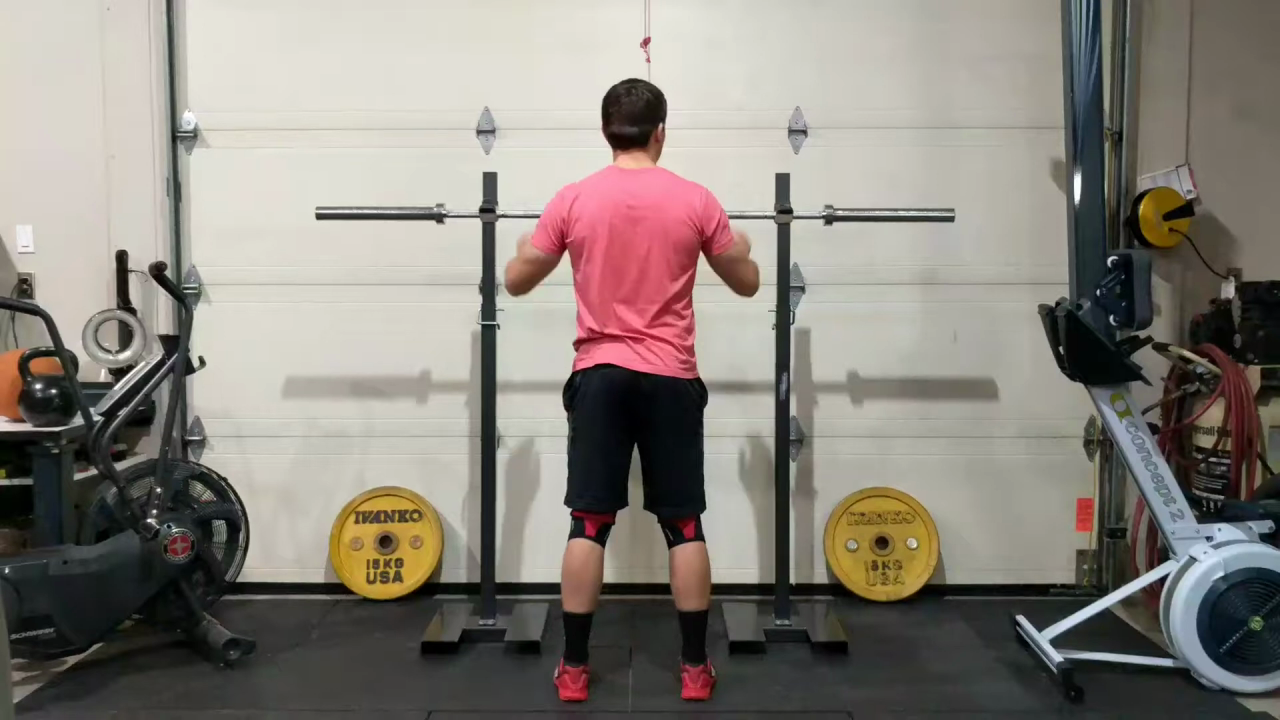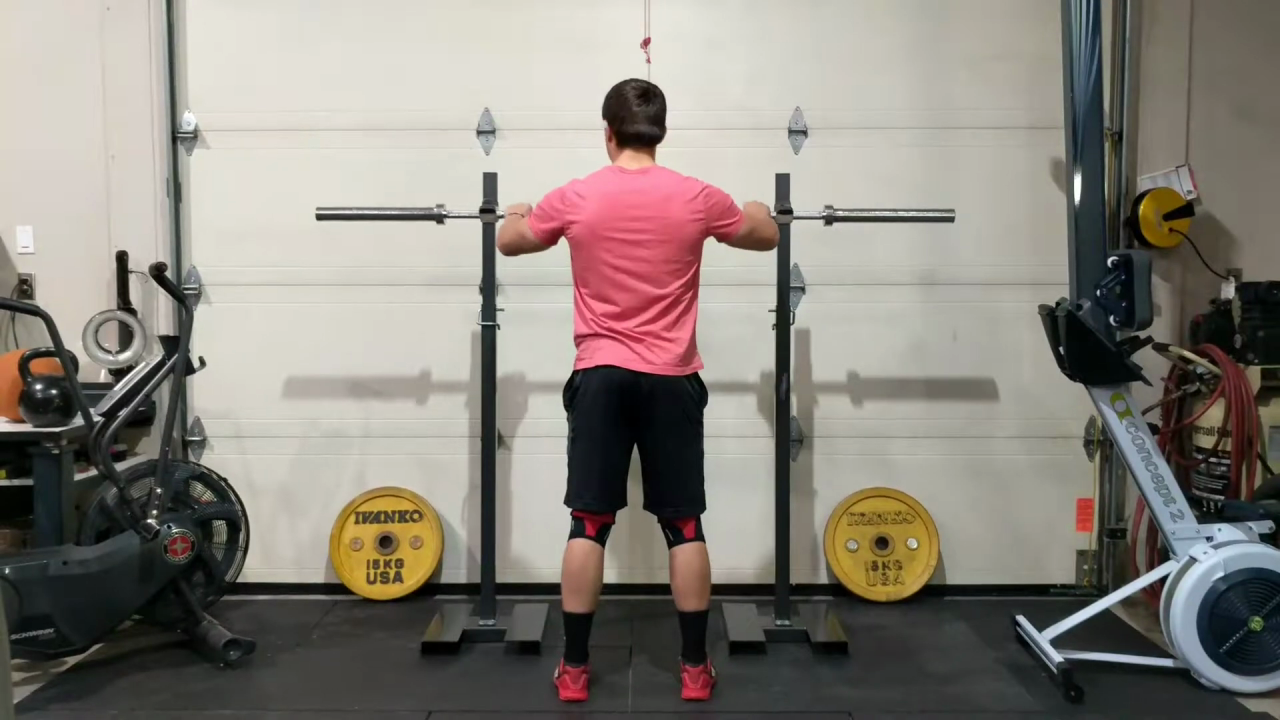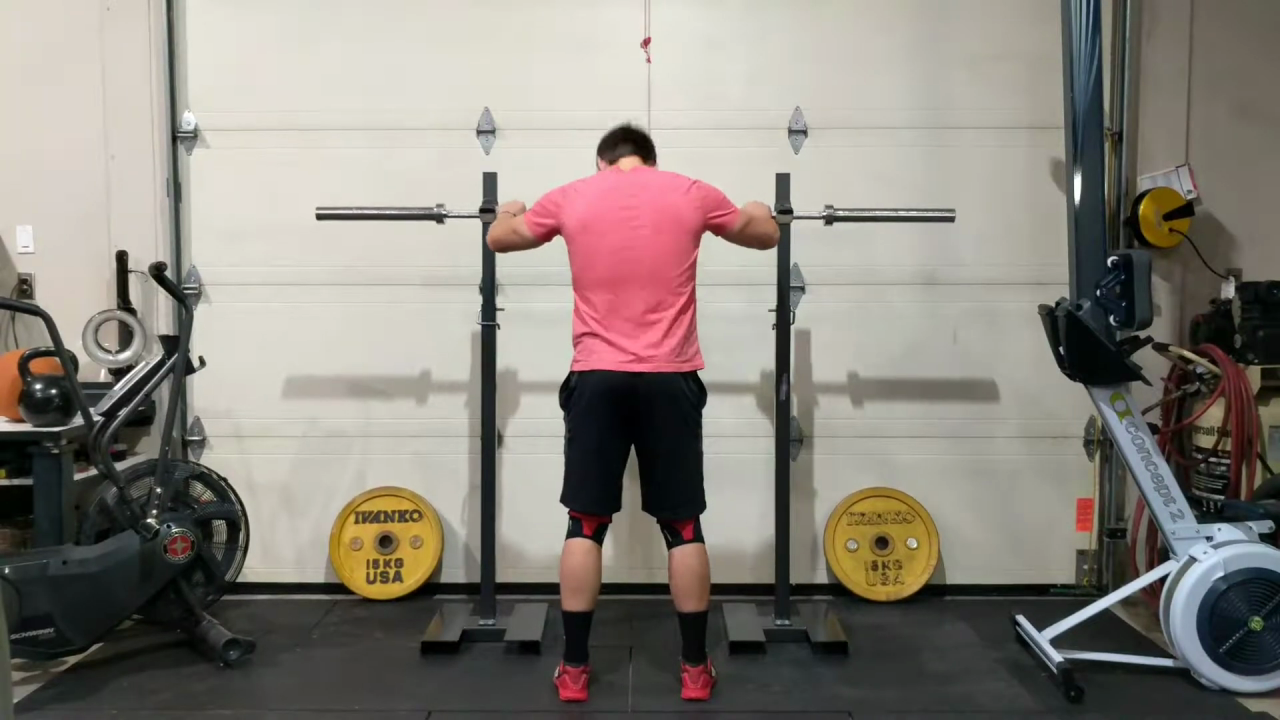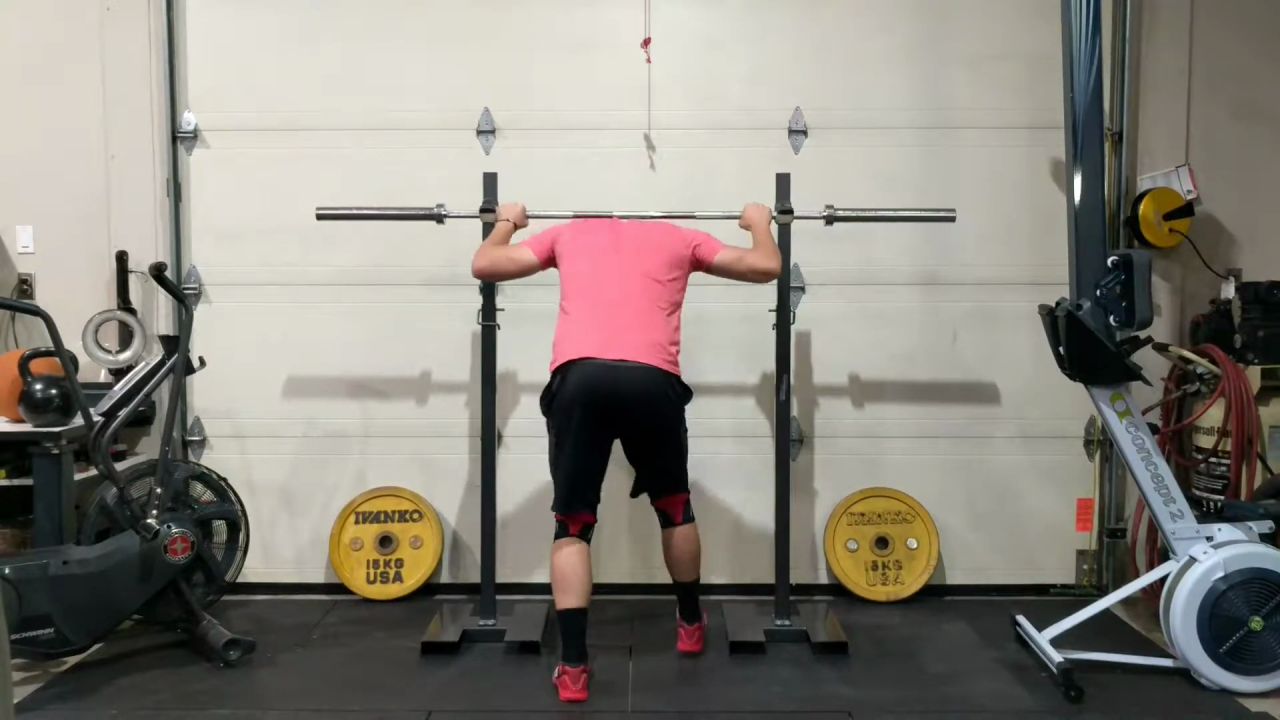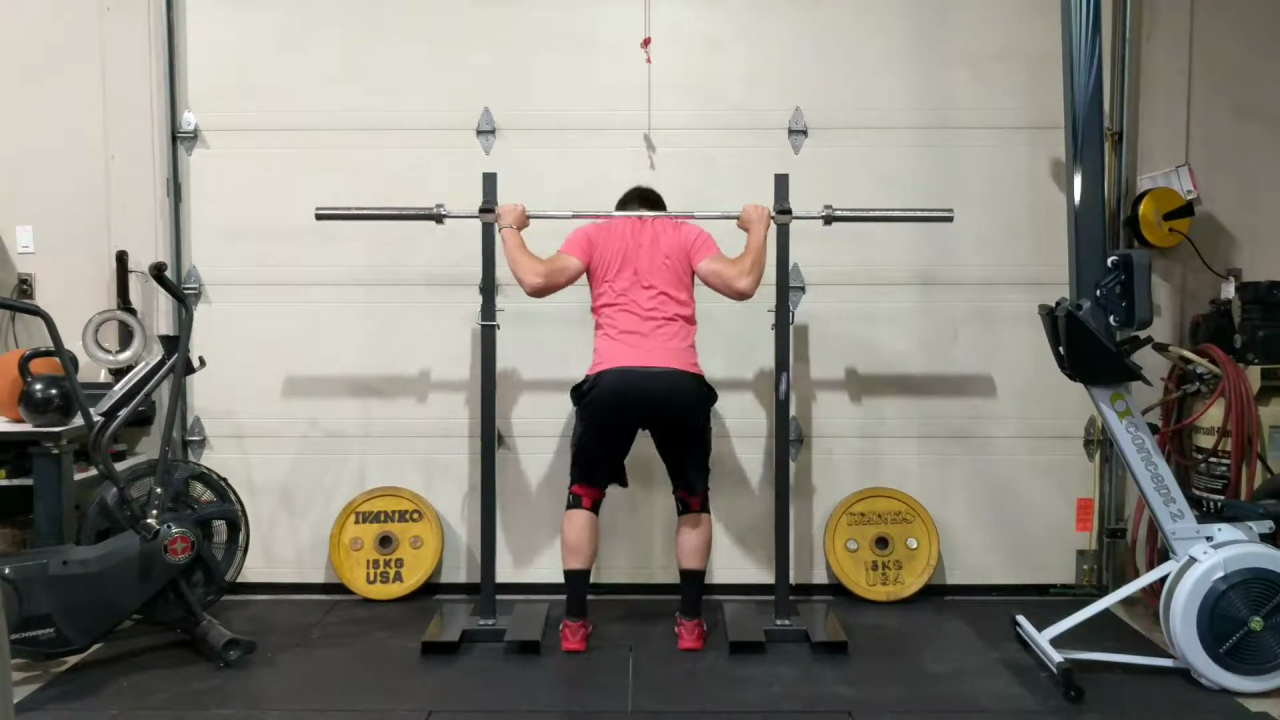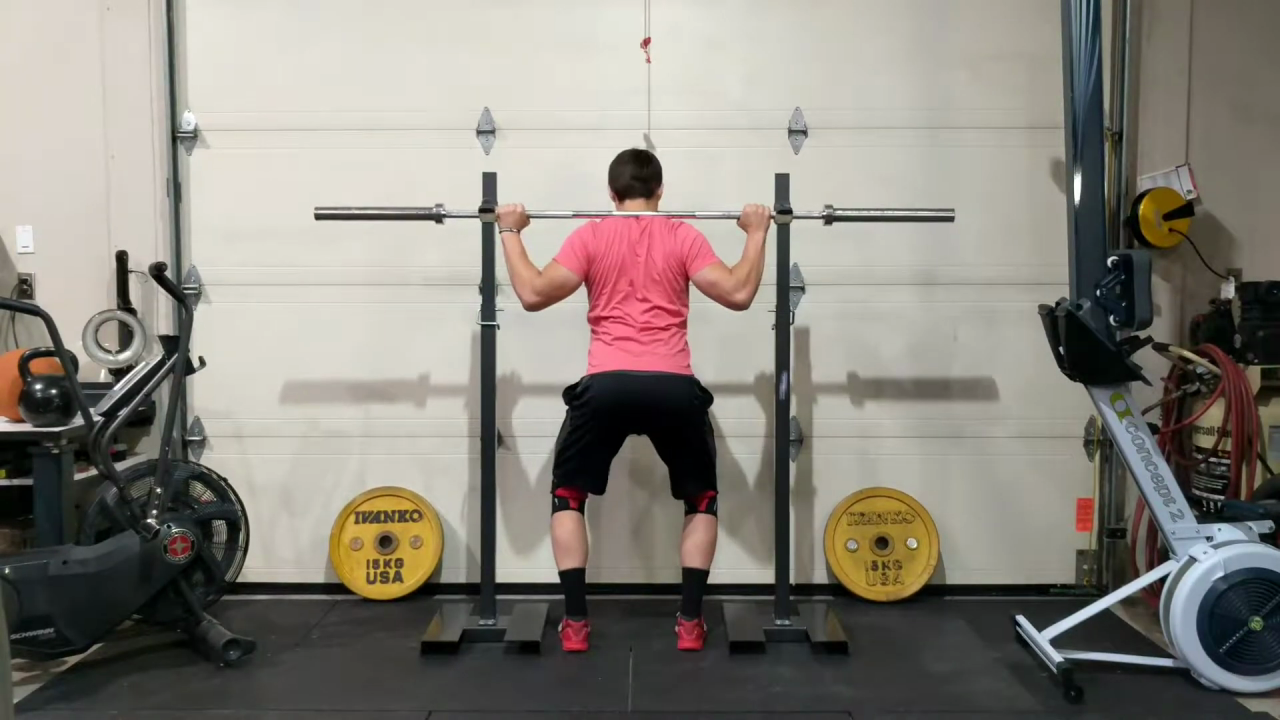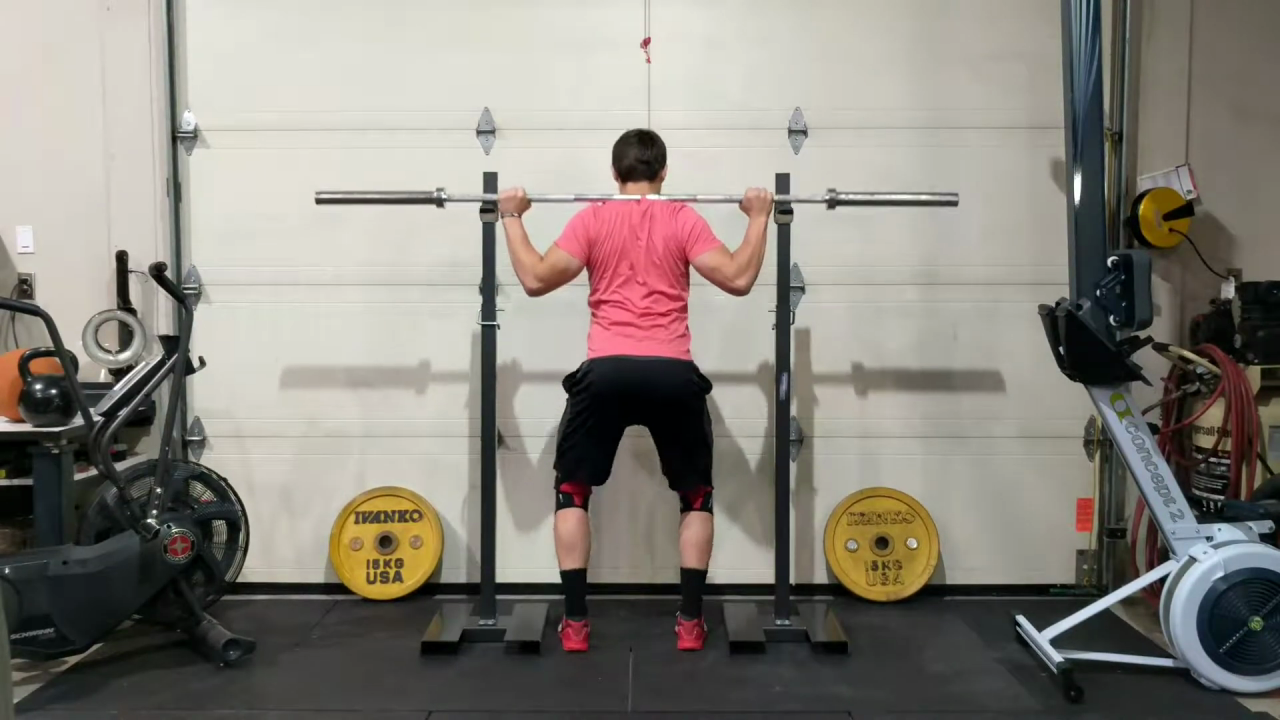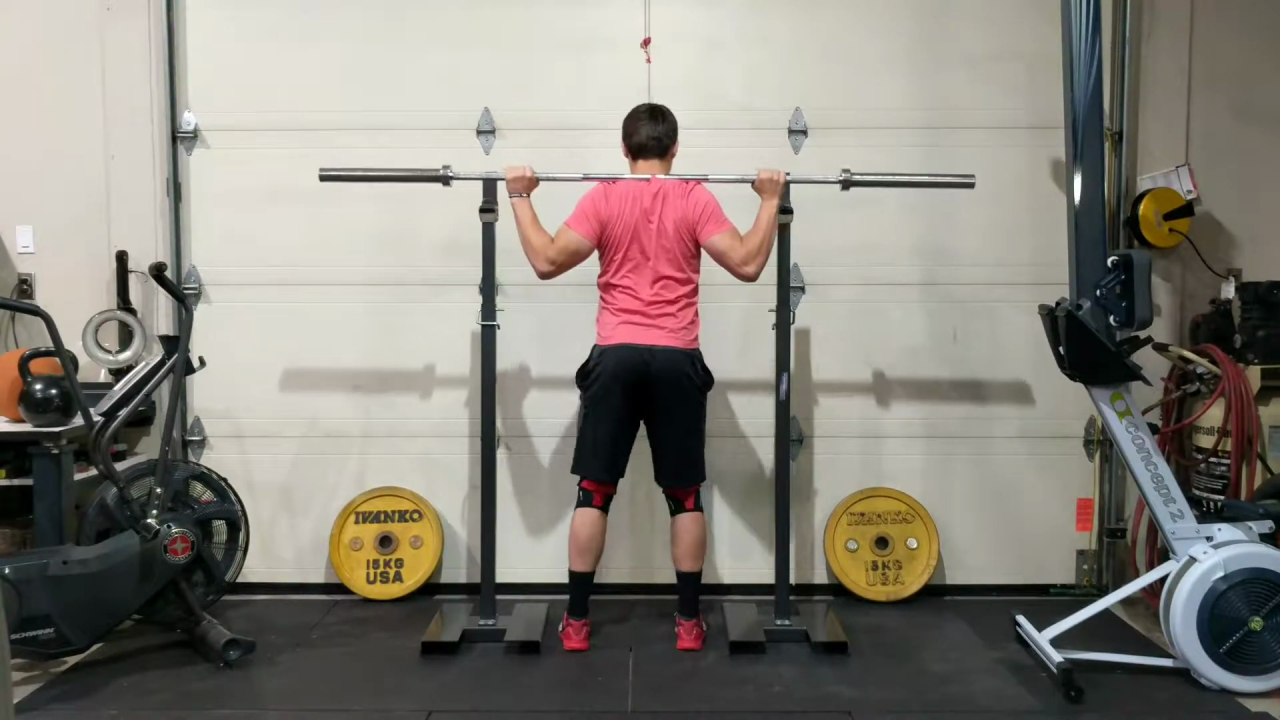
dt=0.5s
person 1, frame 1
left shoulder: (573, 201)
right shoulder: (695, 202)
left elbow: (516, 279)
right elbow: (746, 281)
left wrist: (532, 239)
right wrist: (737, 244)
left hip: (599, 377)
right hip: (671, 381)
left knee: (589, 524)
right knee: (683, 526)
left ankle: (574, 668)
right ankle: (695, 668)
person 1, frame 2
left shoulder: (574, 199)
right shoulder: (696, 198)
left elbow: (509, 242)
right elbow: (765, 236)
left wrist: (516, 214)
right wrist: (757, 210)
left hip: (599, 378)
right hip: (671, 382)
left knee: (588, 525)
right knee: (683, 526)
left ankle: (574, 668)
right ankle: (695, 667)
person 1, frame 3
left shoulder: (573, 196)
right shoulder: (691, 195)
left elbow: (500, 239)
right elbow: (764, 236)
left wrist: (510, 213)
right wrist: (757, 213)
left hip: (597, 378)
right hip: (670, 379)
left knee: (586, 524)
right knee: (682, 527)
left ankle: (574, 669)
right ankle: (695, 668)
person 1, frame 4
left shoulder: (570, 232)
right shoulder: (678, 237)
left elbow: (483, 265)
right elbow: (767, 266)
left wrist: (506, 222)
right wrist: (759, 225)
left hip: (578, 378)
right hip: (653, 379)
left knee: (572, 523)
right knee: (673, 506)
left ankle: (573, 667)
right ankle: (690, 624)
person 1, frame 5
left shoulder: (594, 232)
right shoulder: (688, 233)
left elbow: (537, 282)
right elbow: (742, 284)
left wrist: (509, 229)
right wrist: (757, 232)
left hip: (612, 382)
right hip: (679, 383)
left knee: (583, 495)
right knee: (692, 499)
left ankle: (575, 622)
right ankle: (690, 622)
person 1, frame 6
left shoulder: (589, 237)
right shoulder: (683, 237)
left elbow: (533, 295)
right elbow: (738, 294)
left wrist: (510, 231)
right wrist: (757, 232)
left hip: (606, 386)
right hip: (673, 388)
left knee: (567, 497)
right knee: (701, 500)
left ankle: (575, 622)
right ankle: (690, 621)
person 1, frame 7
left shoulder: (592, 219)
right shoulder: (683, 219)
left elbow: (535, 280)
right elbow: (739, 279)
left wrist: (511, 217)
right wrist: (759, 218)
left hip: (606, 371)
right hip: (672, 372)
left knee: (572, 492)
right knee: (695, 496)
left ankle: (575, 621)
right ankle: (690, 621)
person 1, frame 8
left shoulder: (602, 198)
right shoulder: (695, 199)
left elbow: (546, 261)
right elbow: (748, 263)
left wrist: (520, 197)
right wrist: (770, 200)
left hip: (615, 358)
right hip: (677, 361)
left knee: (594, 491)
right knee: (684, 495)
left ankle: (576, 621)
right ankle: (689, 622)
